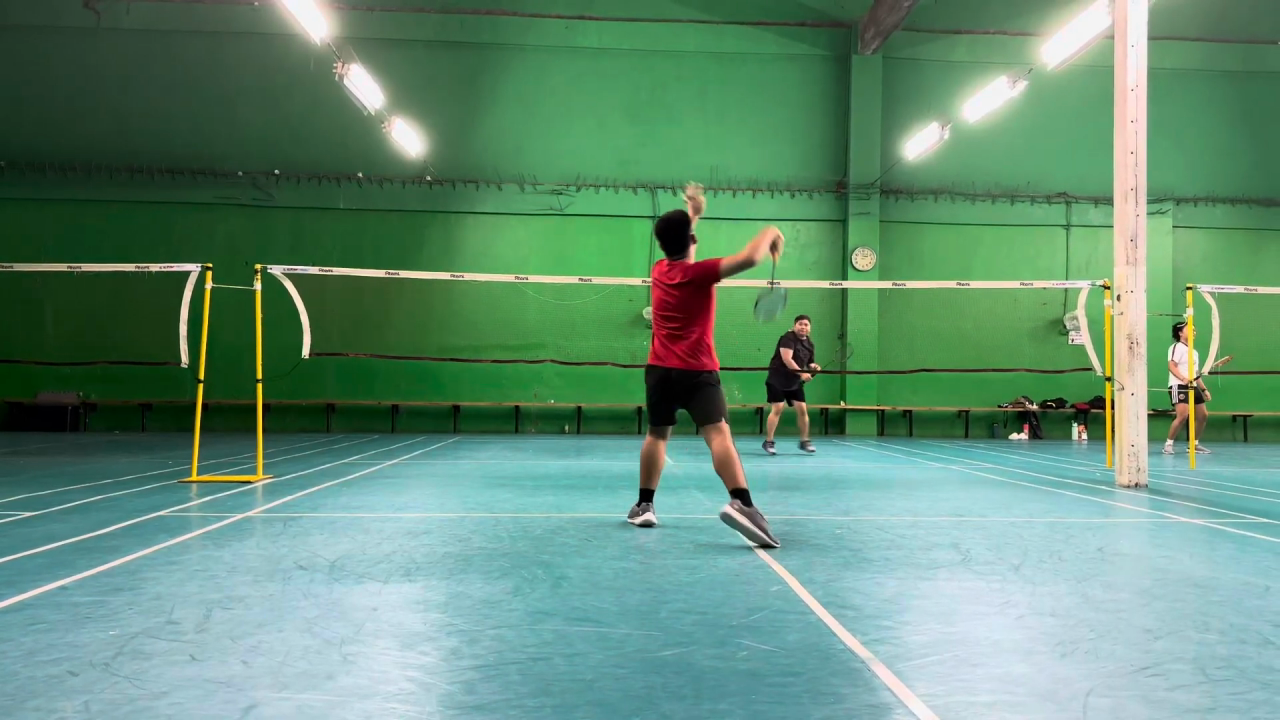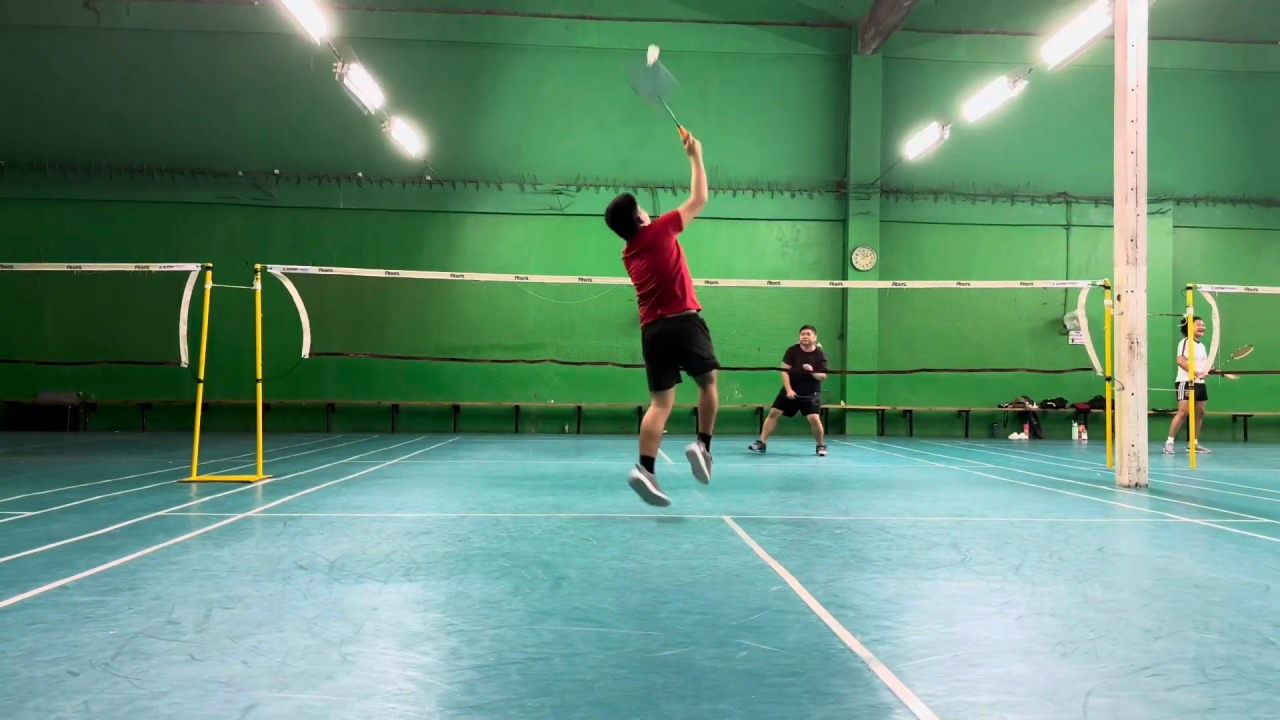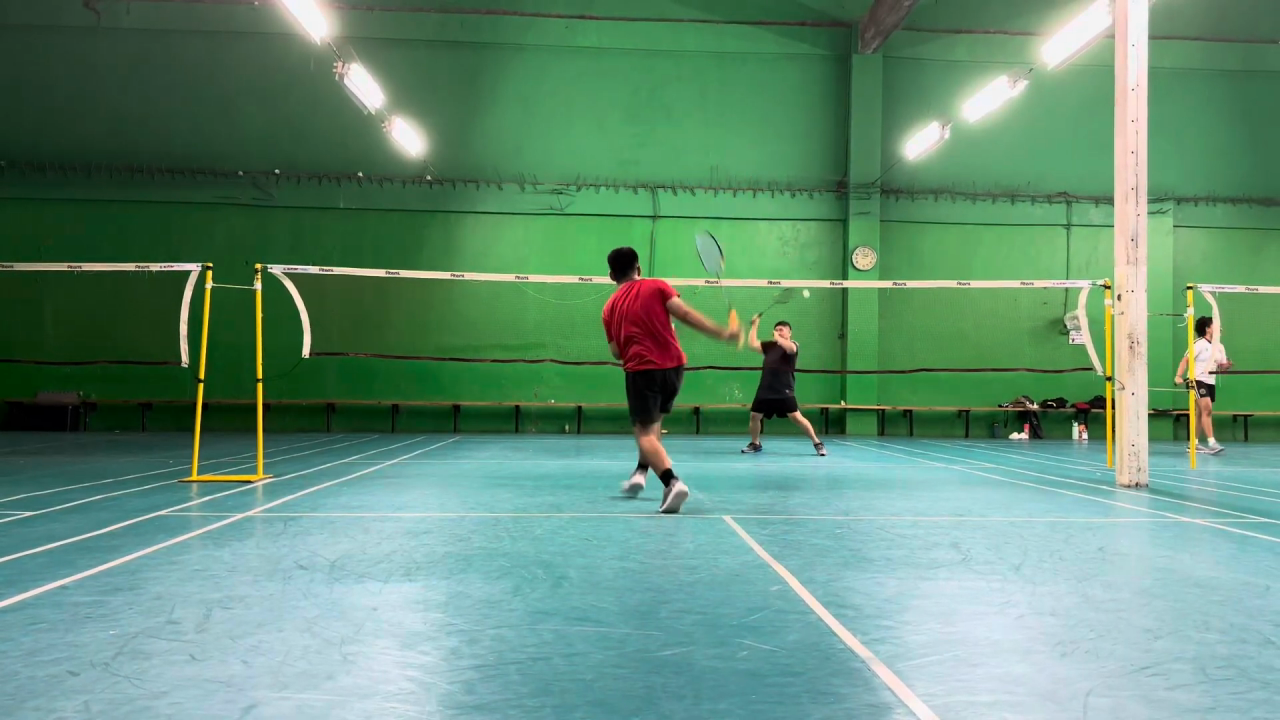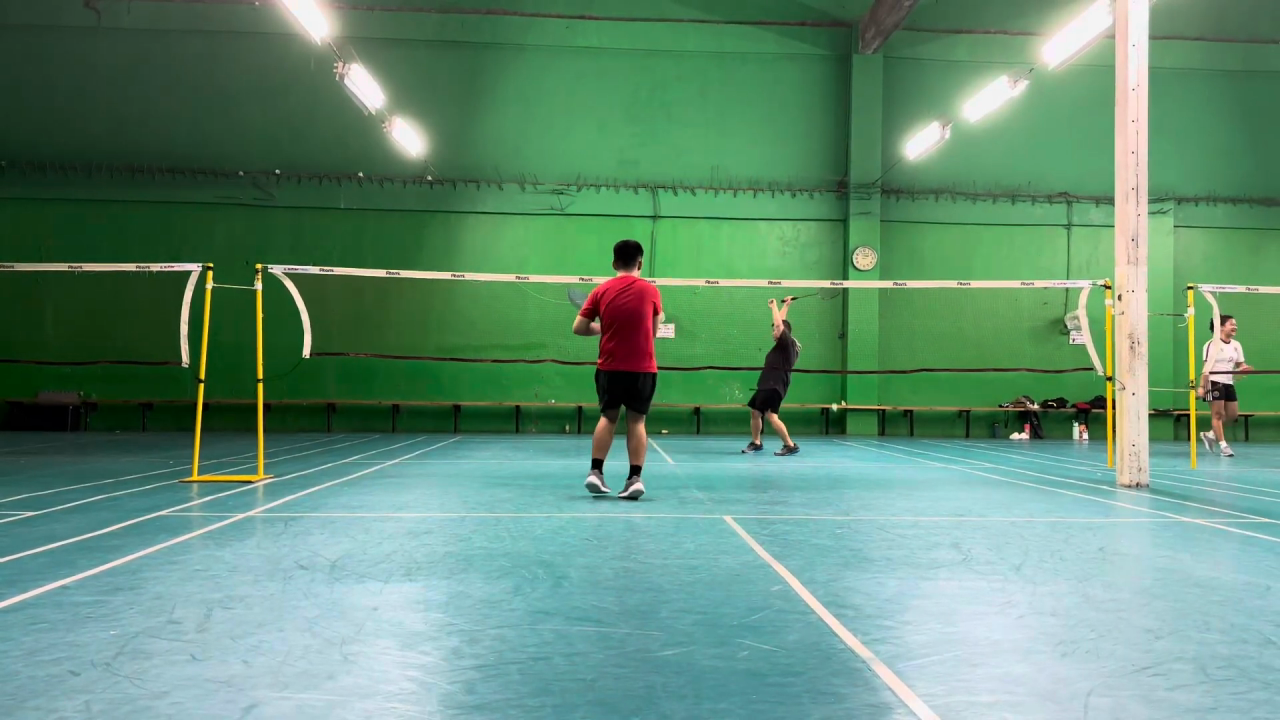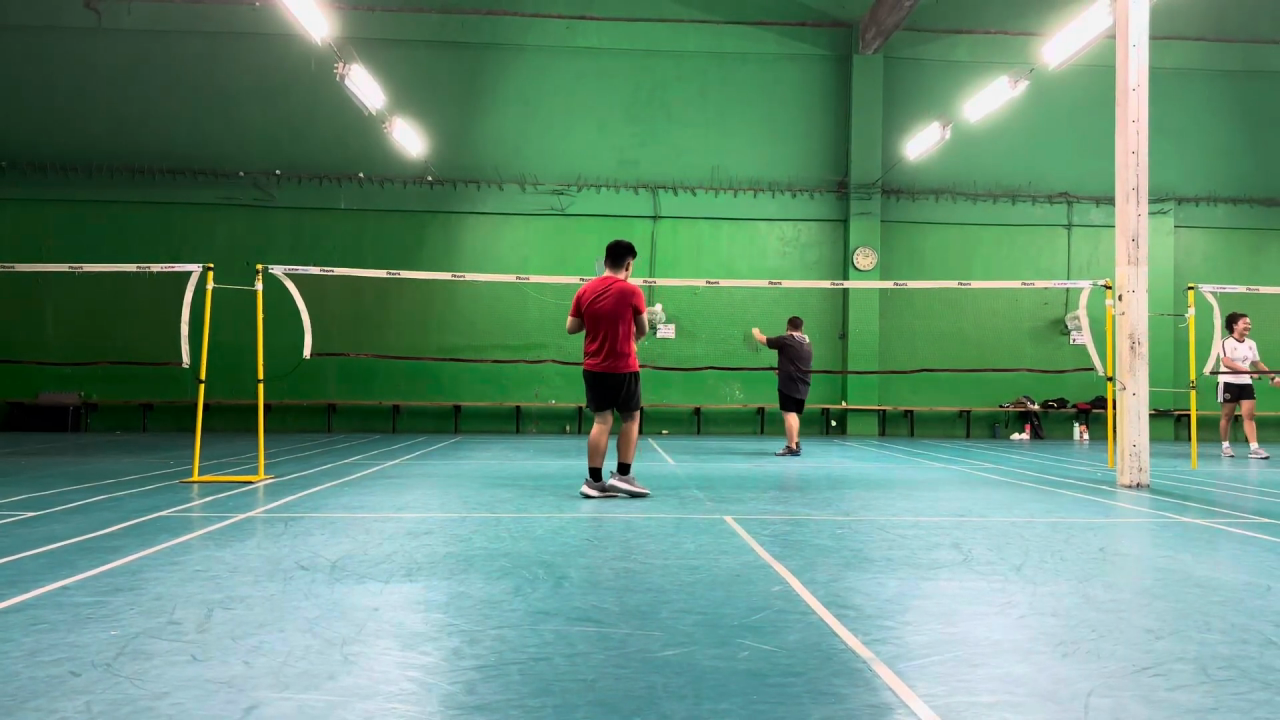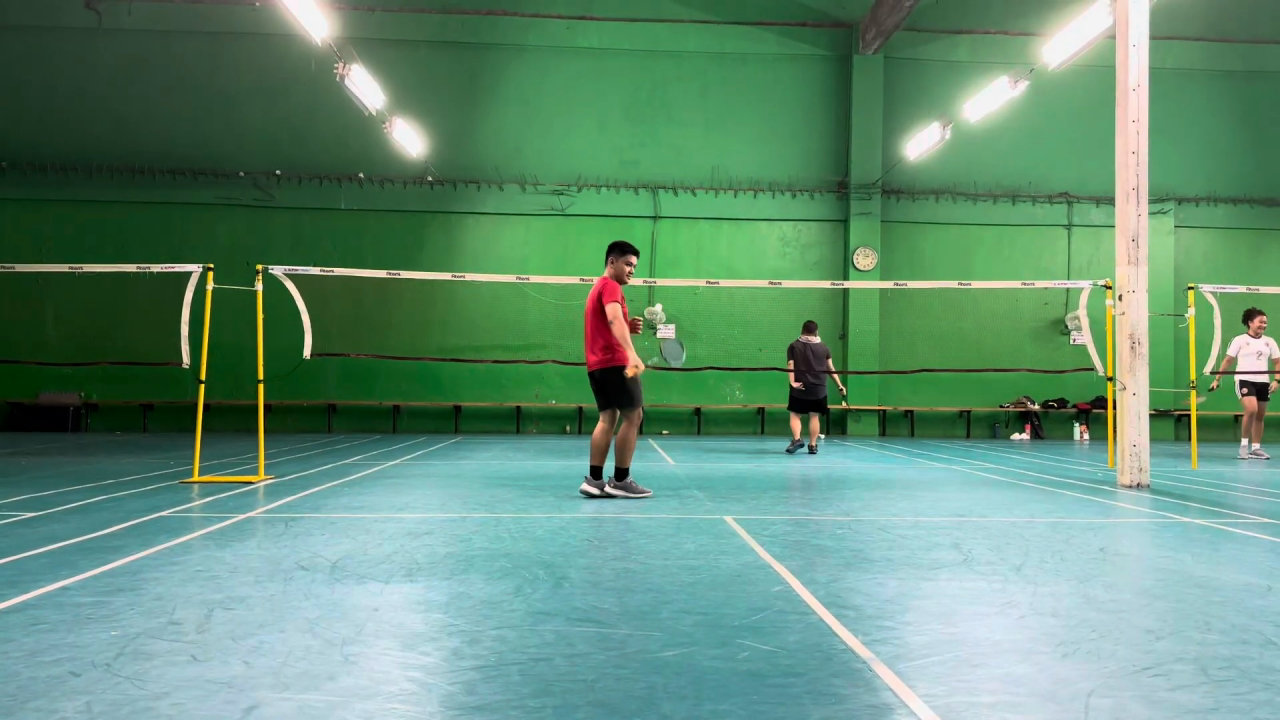
dt=0.4s
person 1, frame 1
left shoulder: (658, 272)
right shoulder: (698, 272)
left elbow: (679, 250)
right elbow: (748, 259)
left wrist: (693, 211)
right wrist: (770, 237)
left hip: (659, 369)
right hip: (696, 369)
left knee: (656, 434)
right knee: (719, 436)
left ankle: (644, 505)
right ankle: (741, 506)
person 1, frame 2
left shoulder: (629, 254)
right shoulder: (659, 232)
right elbow: (698, 200)
left wrist: (618, 218)
right wrist: (696, 158)
left hip: (655, 330)
right hip: (685, 322)
left knee: (659, 402)
right knee: (707, 383)
left ankle: (645, 468)
right ankle: (702, 447)
person 1, frame 3
left shoulder: (610, 306)
right shoulder: (656, 287)
left elbow: (616, 351)
right elbow: (686, 314)
right wrist: (721, 332)
left hip: (641, 371)
right hip: (672, 367)
left knee: (645, 434)
right knee: (651, 422)
left ankle: (672, 483)
right ankle: (641, 473)
person 1, frame 4
left shoulder: (601, 291)
right shoulder: (651, 292)
left elbow: (578, 328)
left hip: (610, 368)
right hip: (643, 369)
left knee: (608, 417)
right knee: (637, 422)
left ankle: (596, 472)
right ankle: (635, 479)
person 1, frame 5
left shoulder: (585, 290)
right shoulder: (632, 292)
left elbow: (571, 327)
right elbow: (643, 330)
left hip: (593, 368)
right hip: (623, 368)
left knee: (602, 421)
right knee: (630, 419)
left ankle: (594, 482)
right ankle: (622, 475)
person 1, frame 6
left shoulder: (599, 288)
right shoulder: (610, 286)
right elbow: (616, 322)
left wrist: (631, 327)
right wrist: (632, 354)
left hip: (598, 365)
right hip: (615, 364)
left knee: (607, 419)
right knee: (633, 417)
left ankle: (594, 479)
right ankle: (620, 481)
